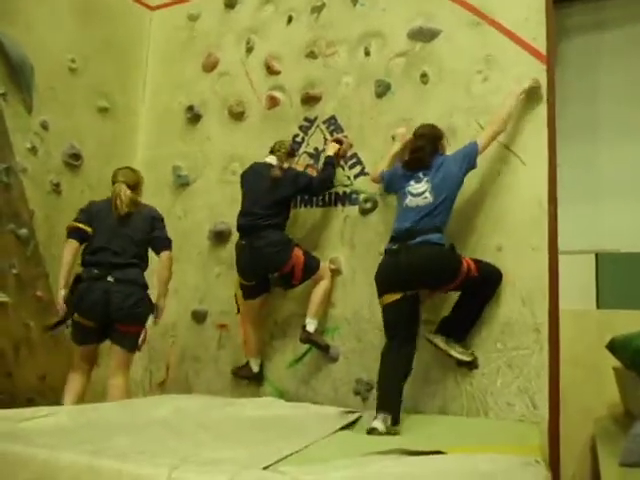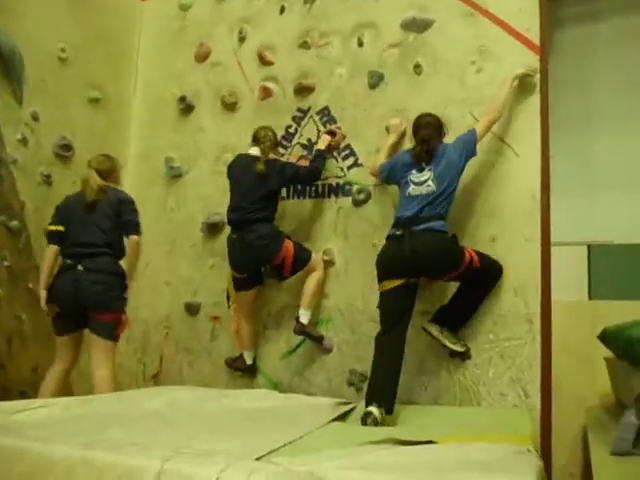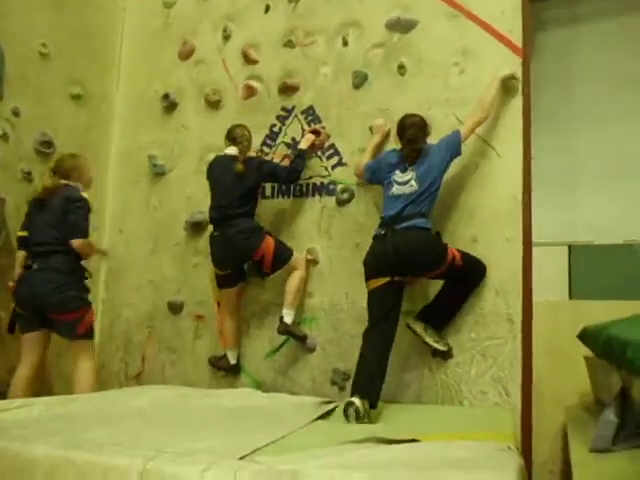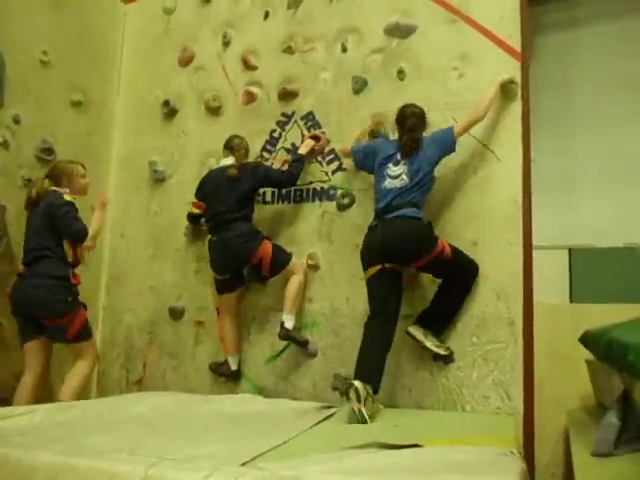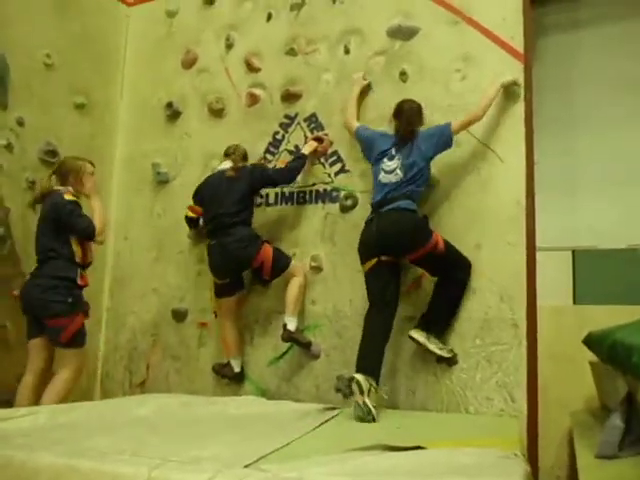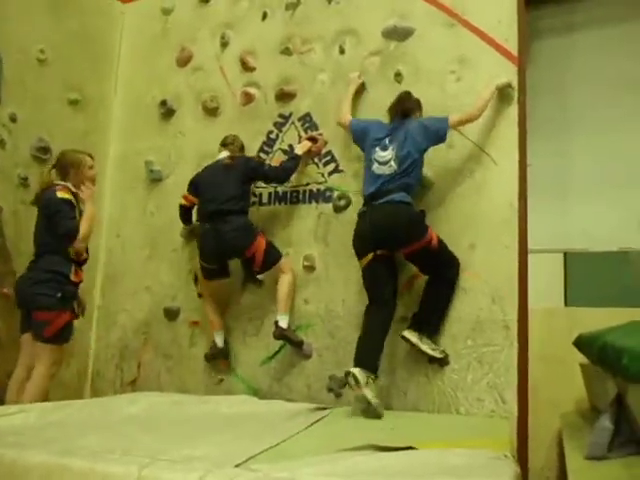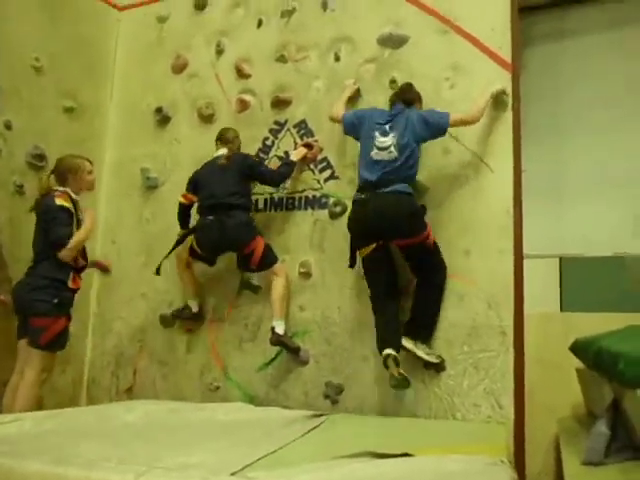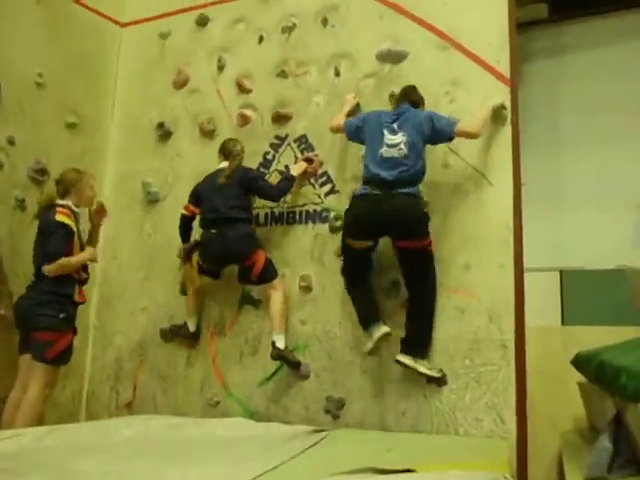
dt=0.3s
person 1, frame 1
left shoulder: (402, 172)
right shoulder: (453, 164)
left elbow: (376, 177)
right elbow: (494, 129)
left wrist: (398, 147)
right wrist: (520, 94)
left hip: (391, 264)
right hip: (429, 258)
left knee: (398, 343)
right knee: (489, 276)
left ankle: (384, 416)
right ankle: (449, 335)
person 1, frame 2
left shoulder: (403, 160)
right shoulder: (454, 152)
left elbow: (375, 169)
right elbow: (492, 116)
left wrist: (392, 137)
right wrist: (513, 80)
left hip: (394, 251)
right hip: (432, 246)
left knee: (391, 331)
right knee: (489, 270)
left ankle: (377, 405)
right ankle: (444, 324)
person 1, frame 3
left shoulder: (387, 160)
right shoulder: (438, 153)
left elbow: (360, 171)
right elbow: (479, 118)
left wrist: (377, 138)
right wrist: (499, 82)
left hip: (381, 249)
right hip: (417, 242)
left knee: (379, 328)
right knee: (474, 271)
left ankle: (361, 398)
right ankle: (428, 322)
person 1, frame 4
left shoulder: (379, 149)
right shoulder: (431, 145)
left elbow: (346, 151)
right elbow: (476, 117)
left wrist: (369, 130)
right wrist: (498, 86)
left hip: (375, 239)
right hip: (409, 232)
left knee: (381, 317)
right knee: (465, 270)
left ankle: (362, 384)
right ankle: (427, 327)
person 1, frame 5
left shoulder: (377, 141)
right shoulder: (426, 140)
left elbow: (350, 122)
right elbow: (474, 117)
left wrist: (357, 89)
right wrist: (499, 86)
left hip: (373, 231)
right hip: (405, 224)
left knee: (380, 309)
right knee: (458, 269)
left ankle: (364, 377)
right ankle: (428, 329)
person 1, frame 6
left shoulder: (371, 130)
right shoulder: (419, 129)
left elbow: (343, 118)
right elbow: (471, 114)
left wrist: (353, 88)
right wrist: (494, 88)
left hip: (366, 224)
right hip: (399, 217)
left knee: (380, 302)
right knee: (446, 267)
left ankle: (362, 370)
right ankle: (421, 329)
person 1, frame 7
left shoulder: (367, 117)
right shoulder: (418, 118)
left elbow: (335, 114)
right elbow: (471, 117)
left wrist: (348, 92)
right wrist: (490, 94)
left hip: (363, 209)
right hip: (398, 206)
left knee: (383, 289)
right knee: (432, 272)
left ankle: (389, 347)
right ankle: (417, 336)
person 1, frame 8
left shoulder: (372, 118)
right shoulder: (425, 119)
left elbow: (334, 126)
right elbow: (474, 131)
left wrist: (348, 105)
right wrist: (490, 108)
left hip: (366, 205)
right hip: (405, 207)
left knee: (354, 271)
right knee: (421, 283)
left ankle: (373, 325)
right ankle: (414, 352)
person 2, frame 1
left shoulder: (92, 209)
right shoulder: (150, 215)
left elbow: (73, 244)
right elbow: (165, 255)
left wrist: (62, 287)
right wrist: (161, 297)
left hip: (91, 291)
right hip: (129, 294)
left knee: (81, 367)
right knee: (118, 372)
person 2, frame 2
left shoulder: (68, 203)
right shoulder: (121, 199)
left elbow: (53, 246)
right elbow: (134, 239)
left wrist: (43, 286)
right wrist: (129, 276)
left hip: (68, 282)
right hip: (104, 282)
left knee: (62, 361)
right knee: (102, 363)
person 2, frame 3
left shoulder: (38, 202)
right shoulder: (74, 196)
left elbow: (22, 250)
right elbow: (77, 242)
left wrist: (20, 286)
right wrist: (97, 250)
left hip: (30, 283)
right hip: (60, 283)
left knee: (29, 362)
right knee: (85, 356)
person 2, frame 4
left shoulder: (39, 206)
right shoulder: (60, 201)
right elbow: (86, 242)
right wrist: (99, 210)
left hip: (25, 290)
right hip: (51, 290)
left knee: (34, 370)
right knee: (87, 356)
person 2, frame 5
left shoulder: (55, 203)
right shoulder: (63, 200)
right elbow: (98, 235)
left wrist: (76, 296)
right wrist: (94, 197)
left hip: (40, 290)
right hip: (57, 292)
left knee: (36, 369)
right knee: (71, 367)
person 2, frame 6
left shoulder: (58, 199)
right shoulder: (60, 196)
right elbow: (79, 243)
left wrist: (74, 294)
right wrist: (89, 204)
left hip: (36, 286)
right hip: (50, 288)
left knee: (27, 364)
right knee: (47, 365)
person 2, frame 7
left shoulder: (63, 203)
right shoulder: (59, 201)
right elbow: (64, 251)
left wrist: (91, 263)
right wrist: (88, 224)
left hip: (35, 291)
right hip: (47, 294)
left knee: (23, 370)
right knee: (38, 371)
person 2, frame 8
left shoulder: (59, 216)
right shoulder: (61, 216)
left elbow: (69, 259)
right elbow: (51, 267)
left wrist: (95, 226)
right wrist: (86, 255)
left hip: (36, 306)
right hip: (52, 309)
left knee: (23, 384)
right knee: (41, 385)
person 3, frame 1
left shoulder: (250, 172)
right shoulder: (290, 176)
right elbow: (323, 183)
right wrist: (330, 155)
left hip: (246, 250)
right hip: (274, 246)
left knee: (250, 317)
right knee: (325, 274)
left ankle: (254, 368)
right ankle: (310, 329)
person 3, frame 2
left shoulder: (236, 164)
right shoulder: (276, 167)
right elbow: (312, 174)
right wrist: (322, 147)
left hip: (237, 243)
right hip: (265, 238)
left knee: (243, 308)
right knee: (317, 265)
left ankle: (247, 360)
right ankle: (303, 321)
person 3, frame 3
left shoulder: (214, 165)
right shoulder: (256, 166)
right elbow: (292, 174)
right wrist: (304, 147)
left hip: (220, 241)
right hip: (247, 235)
left knee: (227, 306)
right knee: (298, 264)
left ankle: (231, 360)
right ankle: (287, 320)
person 3, frame 4
left shoulder: (208, 179)
right shoulder: (252, 171)
left elbow: (194, 217)
right elbow: (288, 178)
left wrist: (211, 217)
right wrist: (302, 152)
left hip: (218, 248)
right hip: (245, 239)
left knee: (227, 311)
right knee: (297, 268)
left ankle: (231, 365)
right ankle: (288, 326)
person 3, frame 5
left shoulder: (206, 184)
right shoulder: (250, 173)
left elbow: (192, 219)
right elbow: (286, 175)
left wrist: (201, 228)
right wrist: (305, 152)
left hip: (217, 252)
right hip: (244, 243)
left knee: (227, 314)
right knee: (297, 272)
left ankle: (234, 368)
right ankle: (291, 327)
person 3, frame 6
left shoulder: (202, 175)
right shoulder: (245, 164)
left elbow: (185, 207)
right elbow: (280, 175)
left wrist: (189, 225)
right wrist: (299, 151)
left hip: (209, 238)
right hip: (238, 231)
left knee: (207, 291)
right knee: (286, 269)
left ankle: (219, 345)
right ankle: (282, 325)
person 3, frame 7
left shoulder: (201, 171)
right shoulder: (244, 161)
left elbow: (184, 206)
right elbow: (275, 178)
left wrist: (184, 230)
right wrist: (294, 158)
left hip: (209, 230)
right hip: (240, 227)
left knee: (183, 257)
right knee: (278, 272)
left ankle: (194, 310)
right ankle: (279, 331)
person 3, frame 8
left shoulder: (203, 184)
right shoulder: (245, 174)
left elbow: (186, 218)
right elbow: (274, 193)
left wrist: (186, 243)
right wrist: (294, 172)
left hip: (212, 243)
right hip: (241, 239)
left knee: (189, 272)
right knee: (276, 287)
left ankle: (190, 328)
right ankle: (279, 345)
